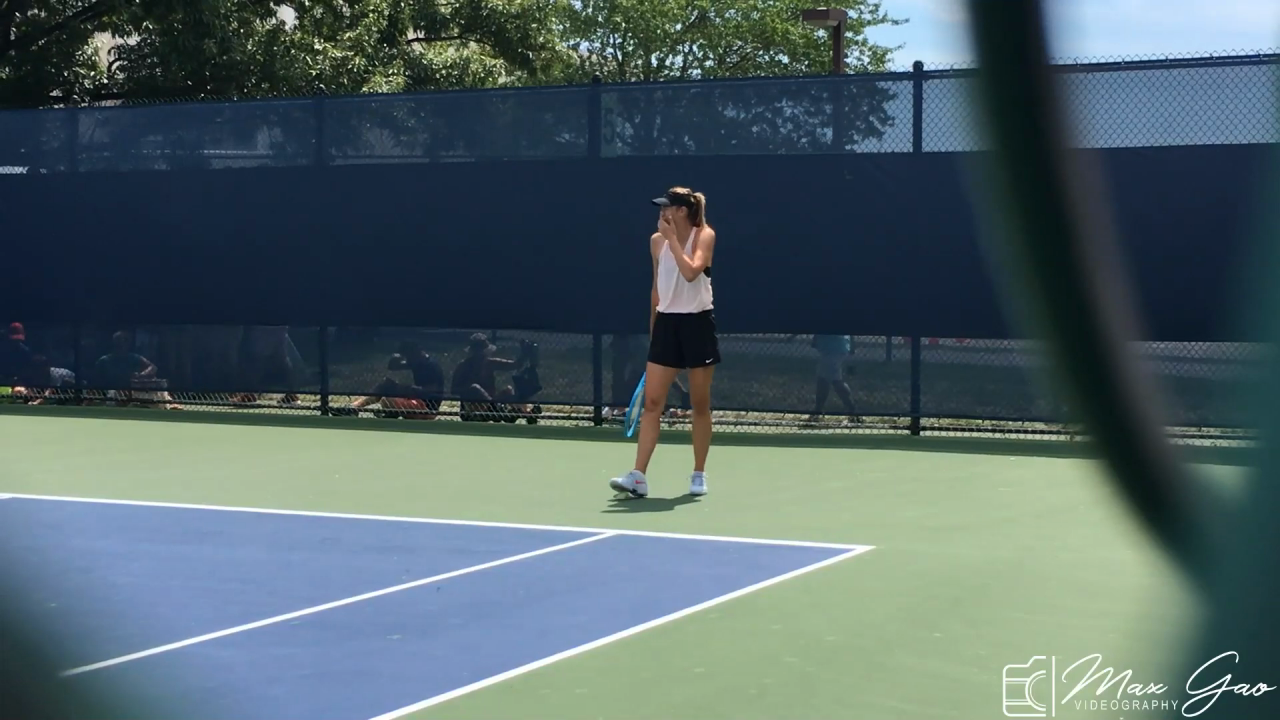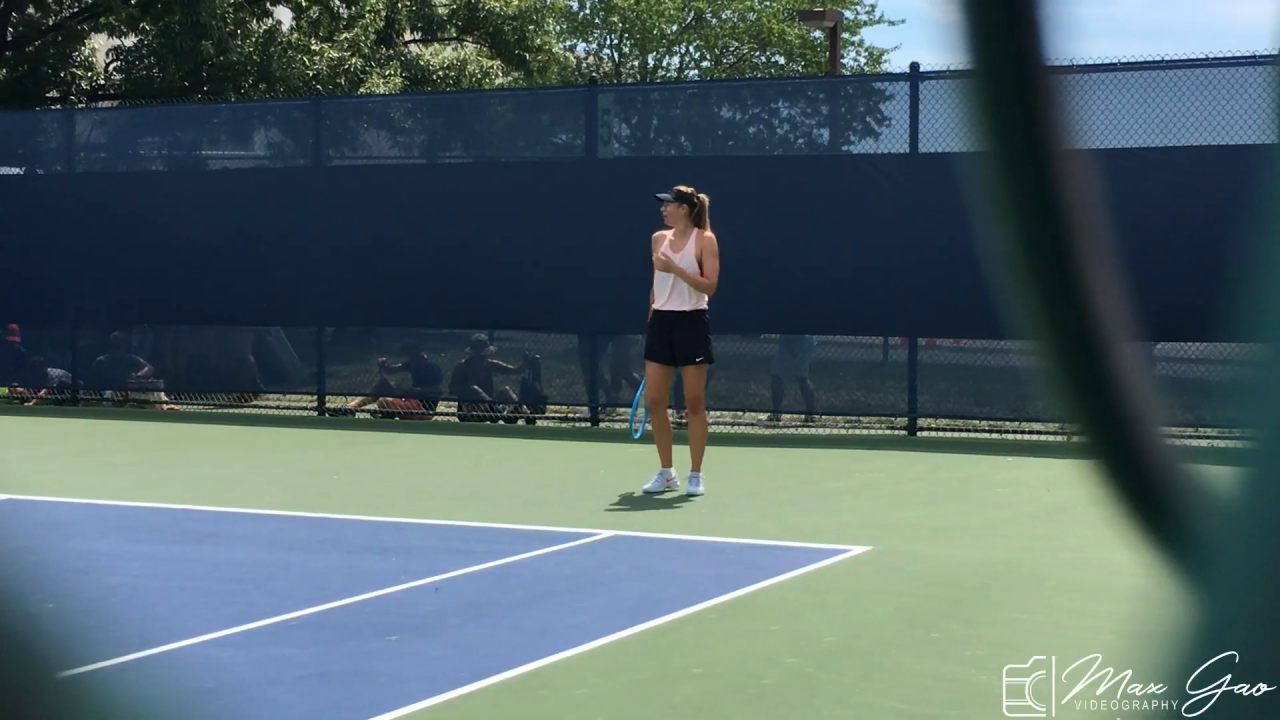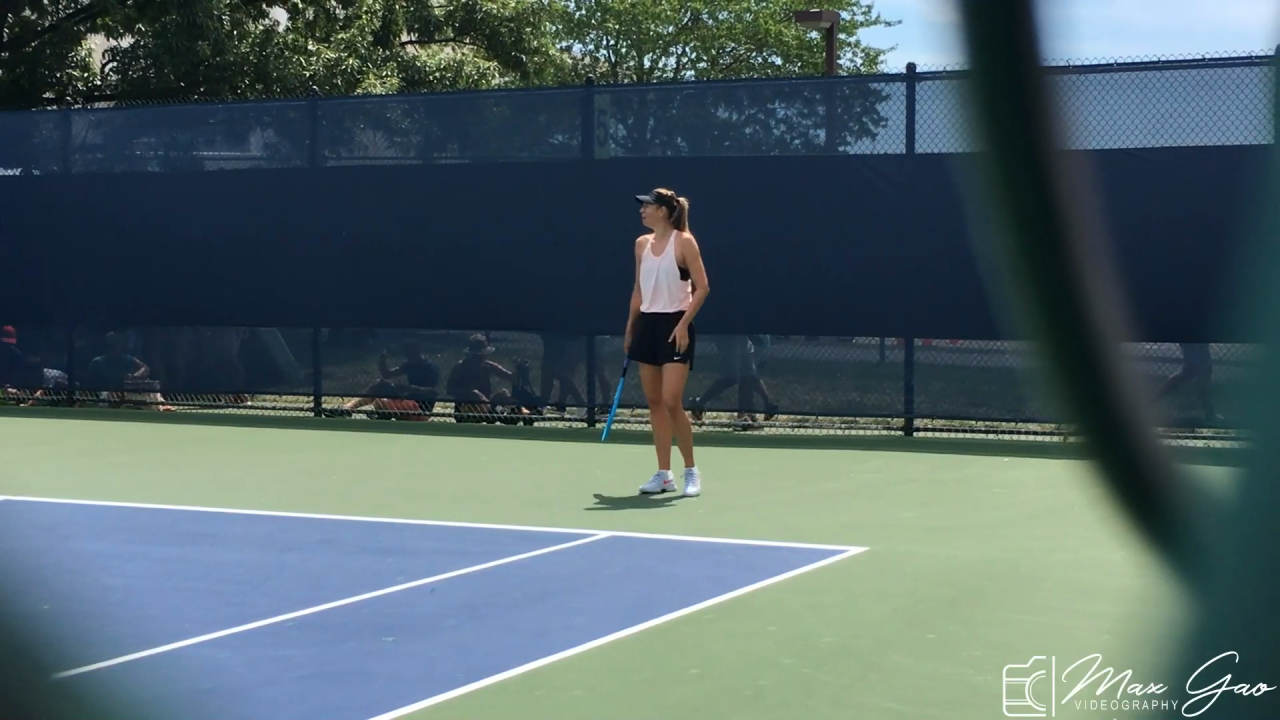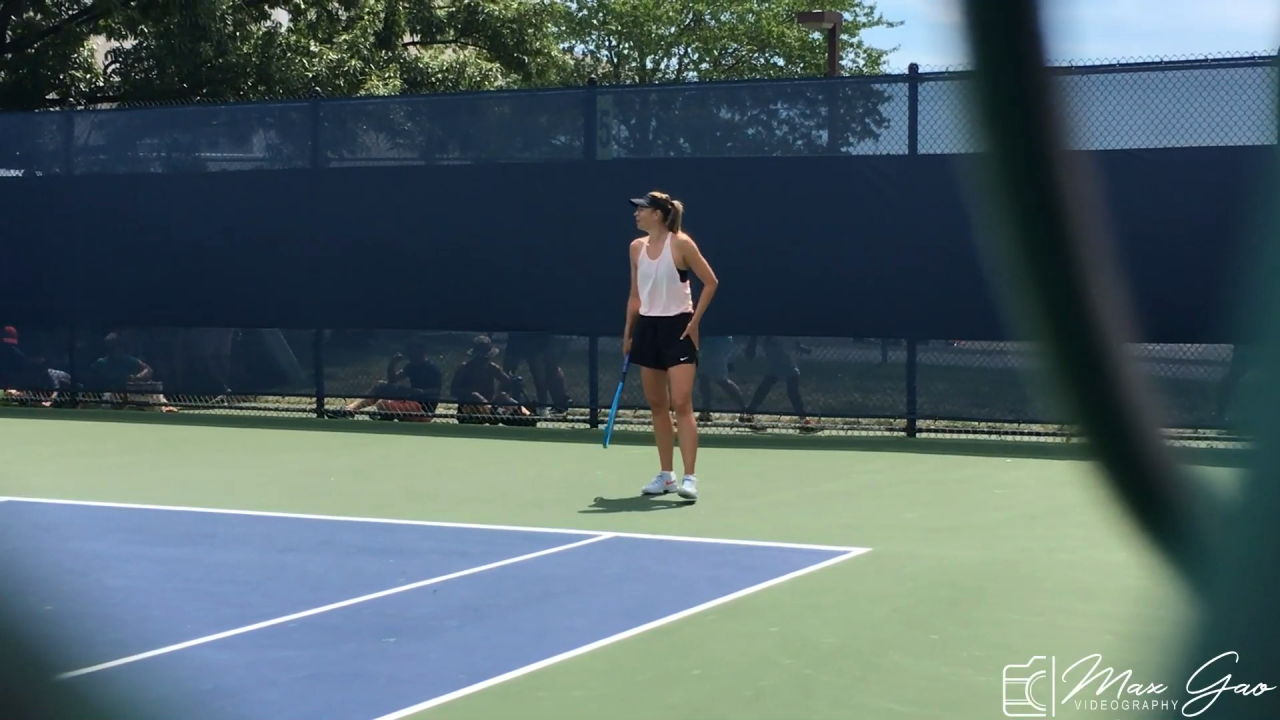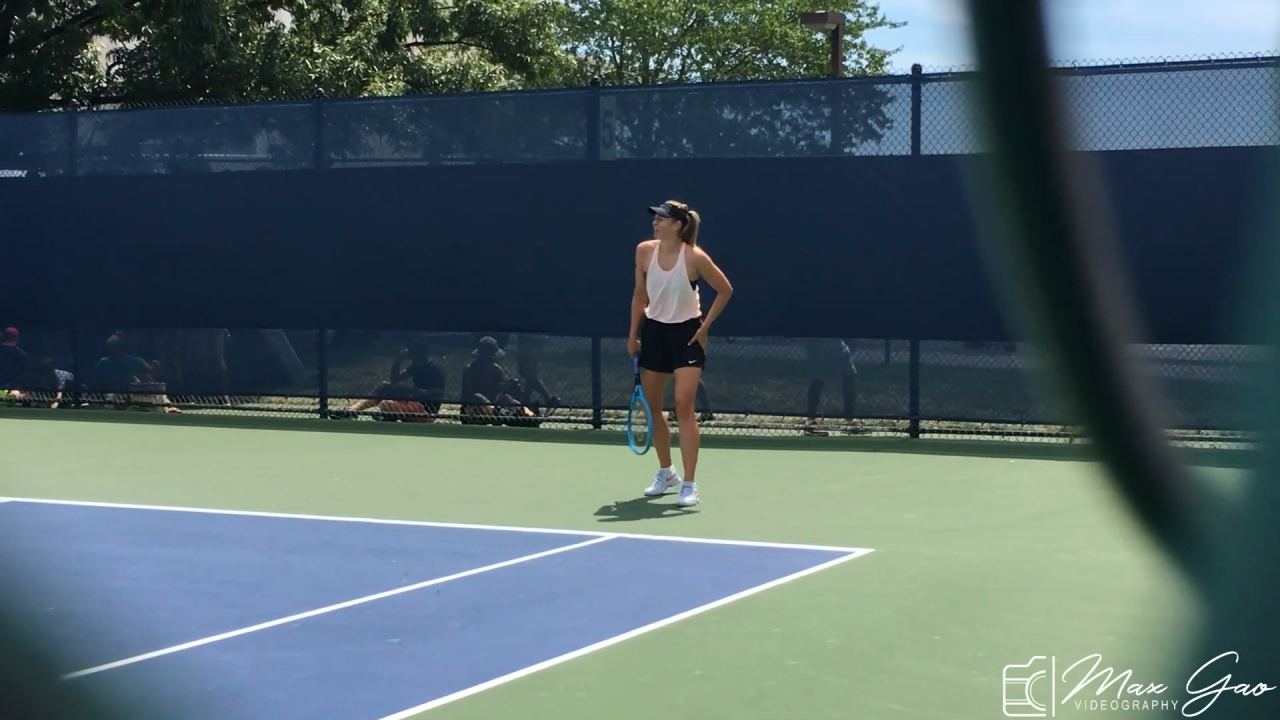
dt=0.4s
person 1, frame 1
left shoulder: (704, 236)
right shoulder: (656, 240)
left elbow: (691, 273)
left wrist: (672, 238)
right wrist: (653, 326)
left hip: (697, 324)
right hip: (666, 324)
left knee: (700, 405)
right knee: (652, 403)
left ankle: (698, 475)
right ankle: (638, 476)
person 1, frame 2
left shoulder: (705, 239)
right shoulder: (659, 238)
left elbow: (709, 286)
left wrist: (675, 268)
right wrist: (651, 317)
left hip: (691, 323)
right hip: (661, 323)
left knee: (694, 404)
right knee: (654, 402)
left ankle: (695, 475)
right ankle: (666, 472)
person 1, frame 3
left shoulder: (684, 241)
right shoulder: (641, 244)
left elbow: (702, 288)
left wrist: (684, 323)
right wrist: (630, 327)
left hip: (674, 328)
right hip: (647, 325)
left knee: (672, 403)
right knee: (655, 403)
left ankle: (691, 470)
right ankle: (664, 474)
person 1, frame 4
left shoulder: (680, 243)
right shoulder: (636, 247)
left elbow: (711, 282)
left wrist: (695, 321)
right wrist: (628, 332)
left hip: (677, 327)
right hip: (647, 327)
left knee: (681, 404)
right knee: (656, 405)
left ankle: (689, 478)
right ankle: (666, 475)
person 1, frame 5
left shoulder: (695, 257)
right shoulder: (644, 251)
left elbow: (725, 290)
right elbow: (640, 295)
left wrist: (705, 326)
right wrist: (633, 334)
left hip: (686, 332)
right hip: (653, 330)
left knee: (684, 406)
right knee: (650, 404)
left ankle: (689, 484)
right ankle: (666, 471)
